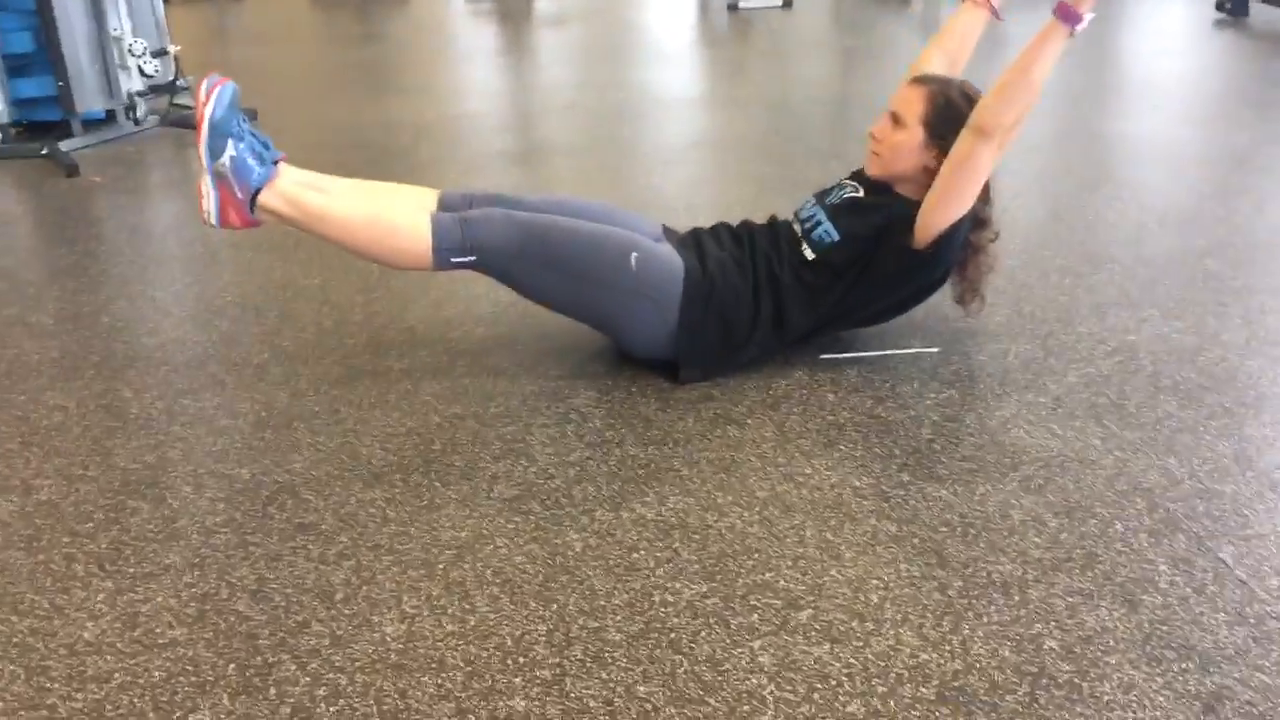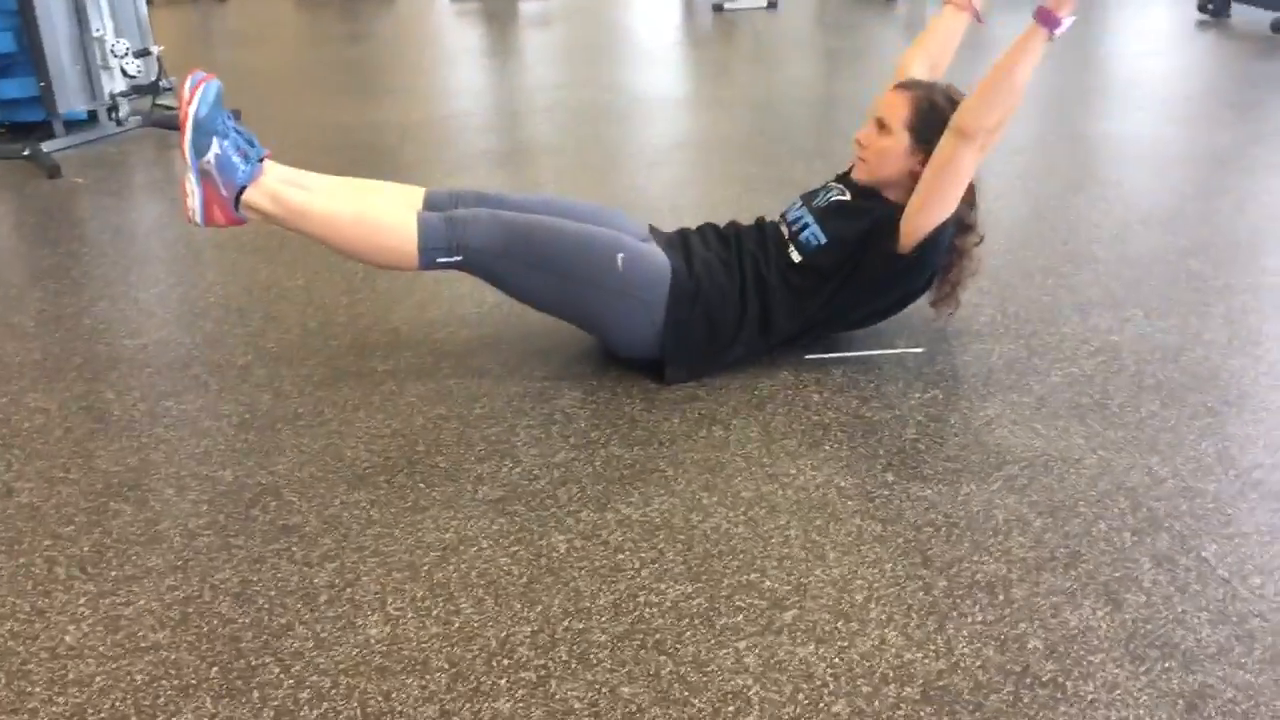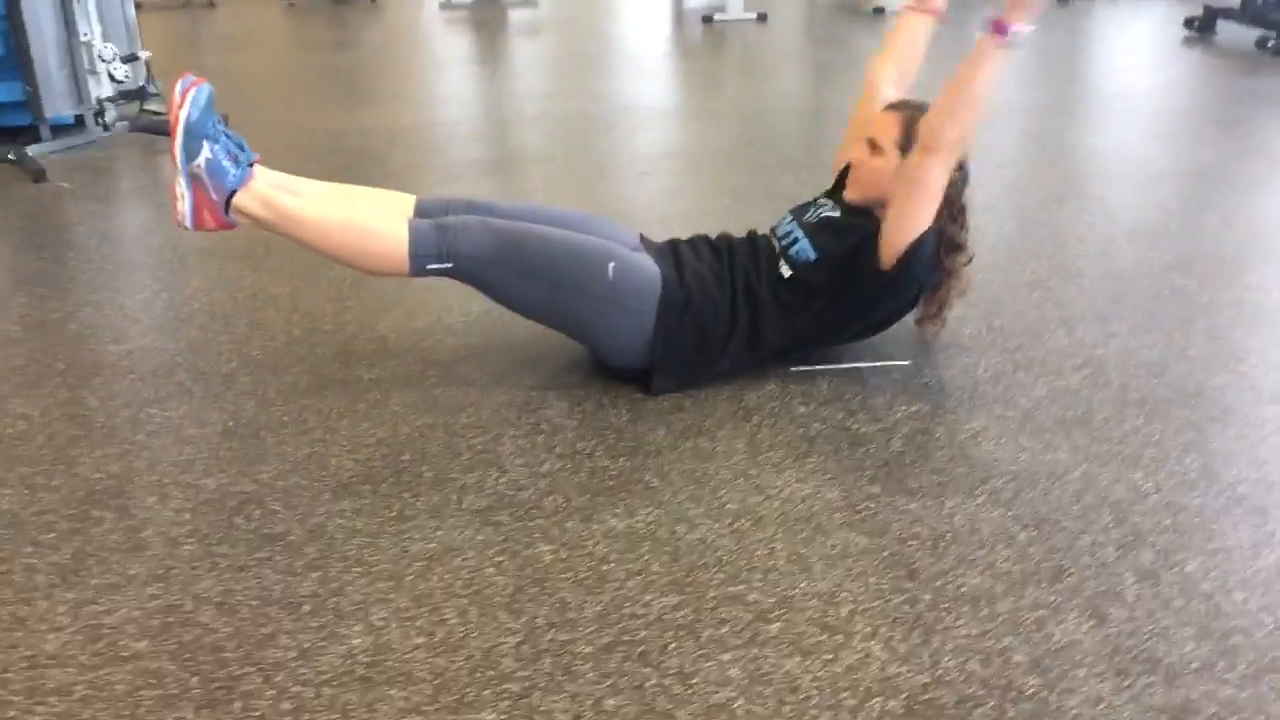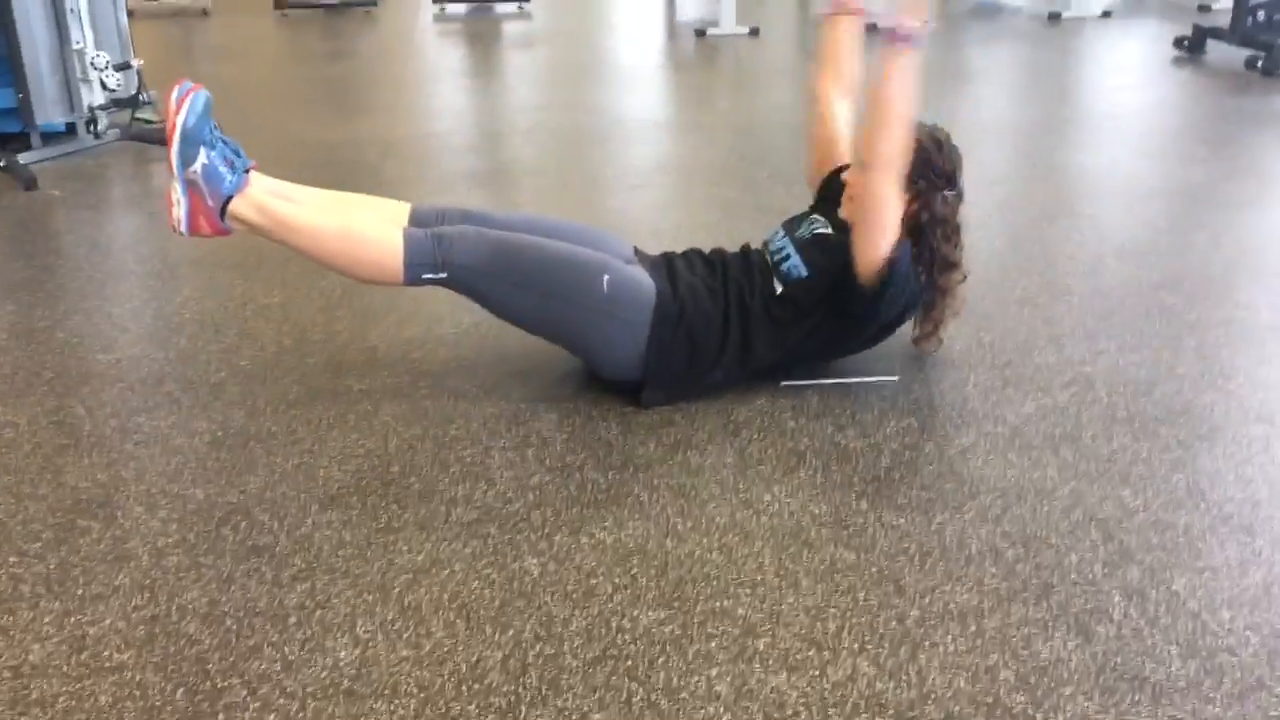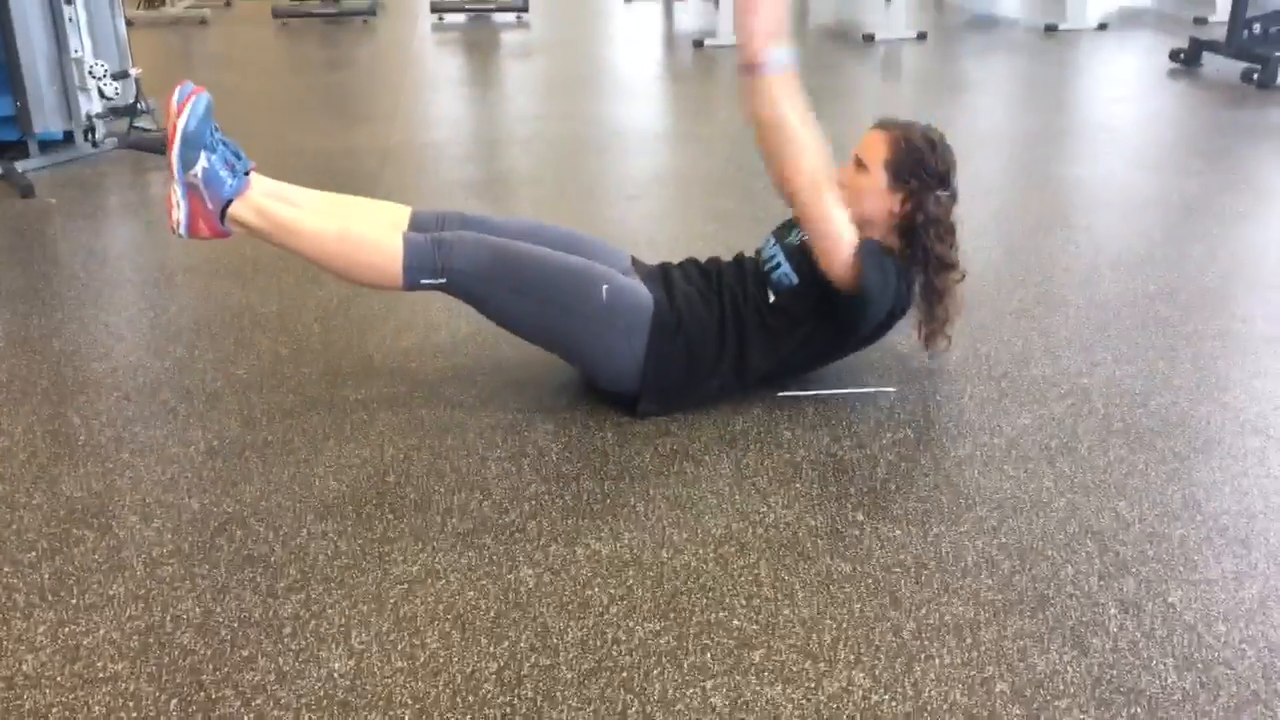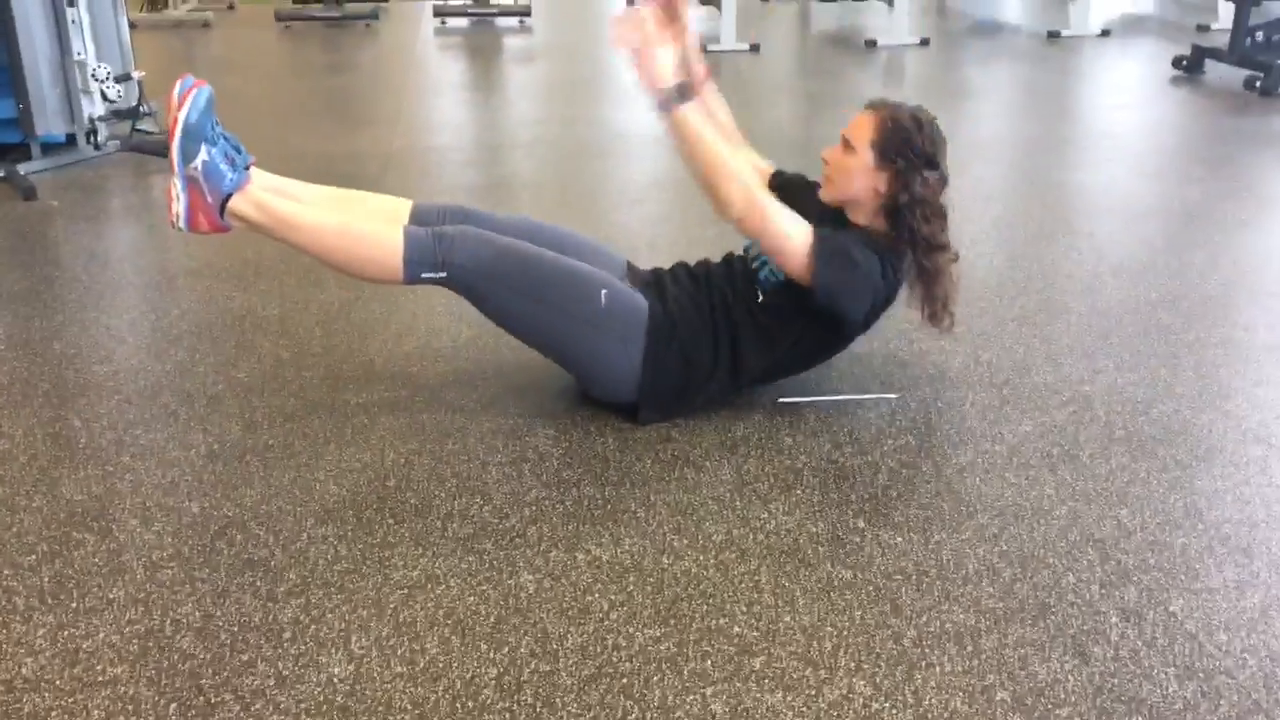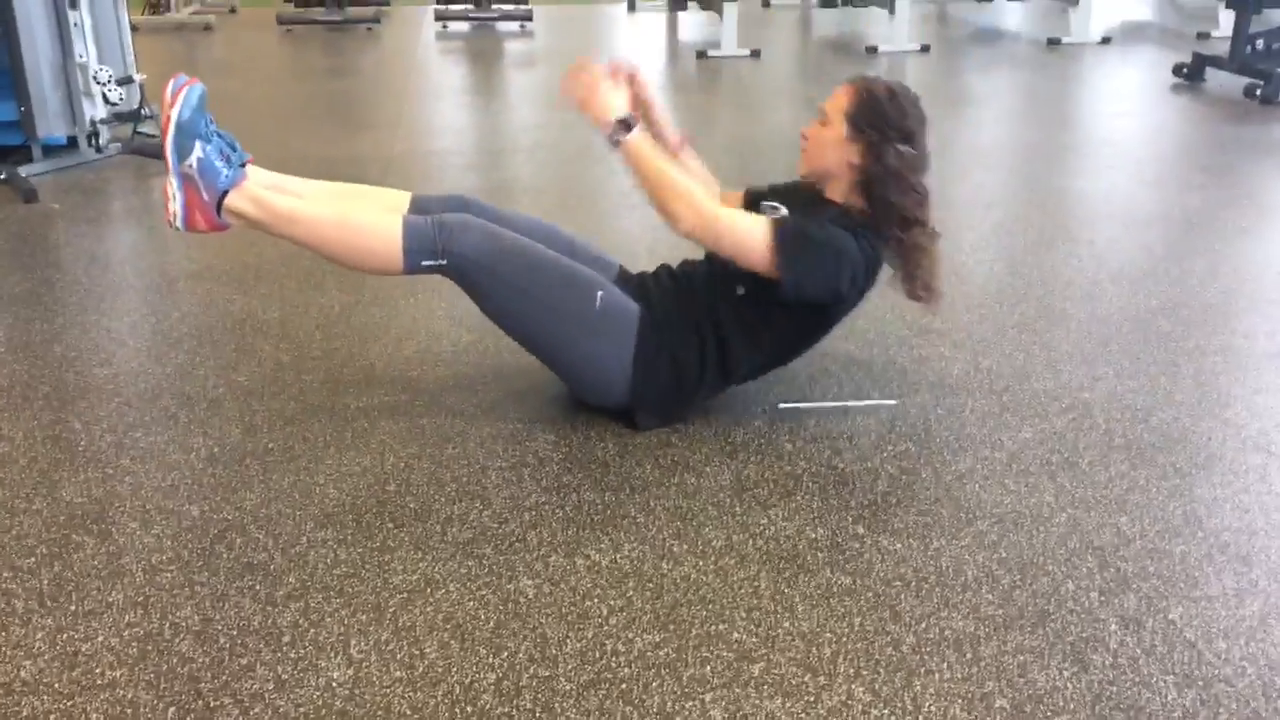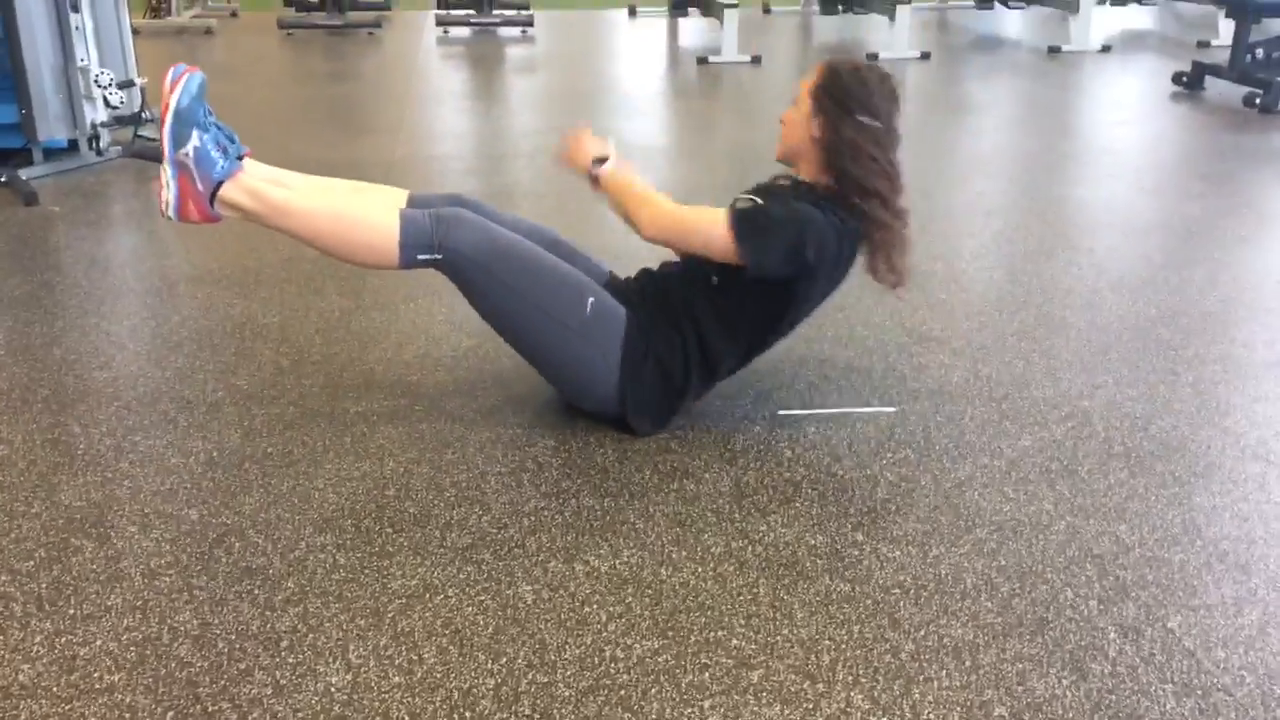
dt=0.1s
person 1, frame 1
left shoulder: (920, 244)
right shoulder: (879, 188)
left elbow: (987, 131)
right elbow: (935, 81)
left hip: (691, 311)
right hip: (684, 257)
left knee: (479, 237)
right knee: (478, 206)
left ankle: (263, 191)
right ankle: (273, 182)
person 1, frame 2
left shoulder: (902, 249)
right shoulder: (863, 189)
left elbow: (969, 134)
right elbow: (916, 84)
left hip: (675, 310)
right hip: (668, 255)
left knee: (464, 236)
right knee: (465, 206)
left ankle: (250, 188)
right ankle: (257, 179)
person 1, frame 3
left shoulder: (898, 263)
right shoulder: (855, 201)
left elbow: (940, 150)
right elbow: (885, 95)
left hip: (666, 321)
right hip: (668, 271)
left knee: (459, 243)
right knee: (456, 211)
left ankle: (235, 192)
right ankle: (248, 186)
person 1, frame 4
left shoulder: (885, 282)
right shoulder: (841, 216)
left elbow: (882, 169)
right elbow: (831, 106)
left hip: (655, 331)
right hip: (648, 279)
left knee: (448, 254)
right knee: (448, 220)
left ankle: (231, 200)
right ankle: (241, 187)
person 1, frame 5
left shoulder: (877, 283)
right shoulder: (845, 225)
left elbow: (812, 192)
right elbow: (781, 140)
left hip: (655, 348)
right hip: (652, 291)
left knee: (449, 257)
right knee: (450, 223)
left ankle: (228, 204)
right ankle: (240, 188)
person 1, frame 6
left shoulder: (862, 274)
right shoulder: (836, 208)
left elbow: (749, 211)
right elbow: (738, 156)
left wrist: (670, 92)
left hip: (648, 354)
right hip: (646, 295)
left knee: (450, 253)
right knee: (453, 220)
left ankle: (232, 199)
right ankle: (244, 184)
person 1, frame 7
left shoulder: (840, 249)
right shoulder: (820, 202)
left elbow: (702, 224)
right elbow: (721, 200)
left wrist: (620, 125)
right wrist: (652, 115)
left hip: (645, 363)
right hip: (643, 308)
left knee: (451, 240)
right knee: (460, 208)
left ankle: (227, 196)
right ankle: (241, 182)
person 1, frame 8
left shoulder: (813, 229)
right shoulder: (801, 195)
left elbow: (661, 224)
left wrist: (599, 164)
right wrist: (631, 171)
left hip: (629, 365)
right hip: (628, 309)
left knee: (446, 236)
right knee: (455, 209)
left ankle: (223, 188)
right ankle: (236, 172)
